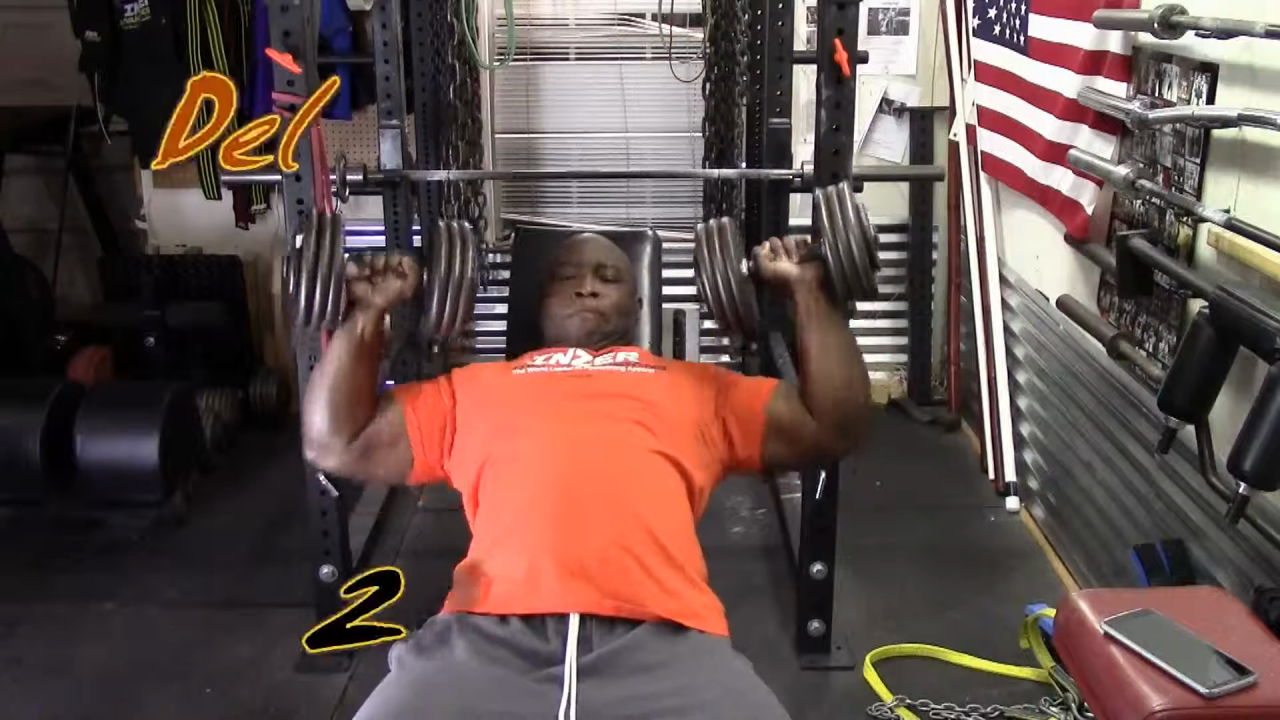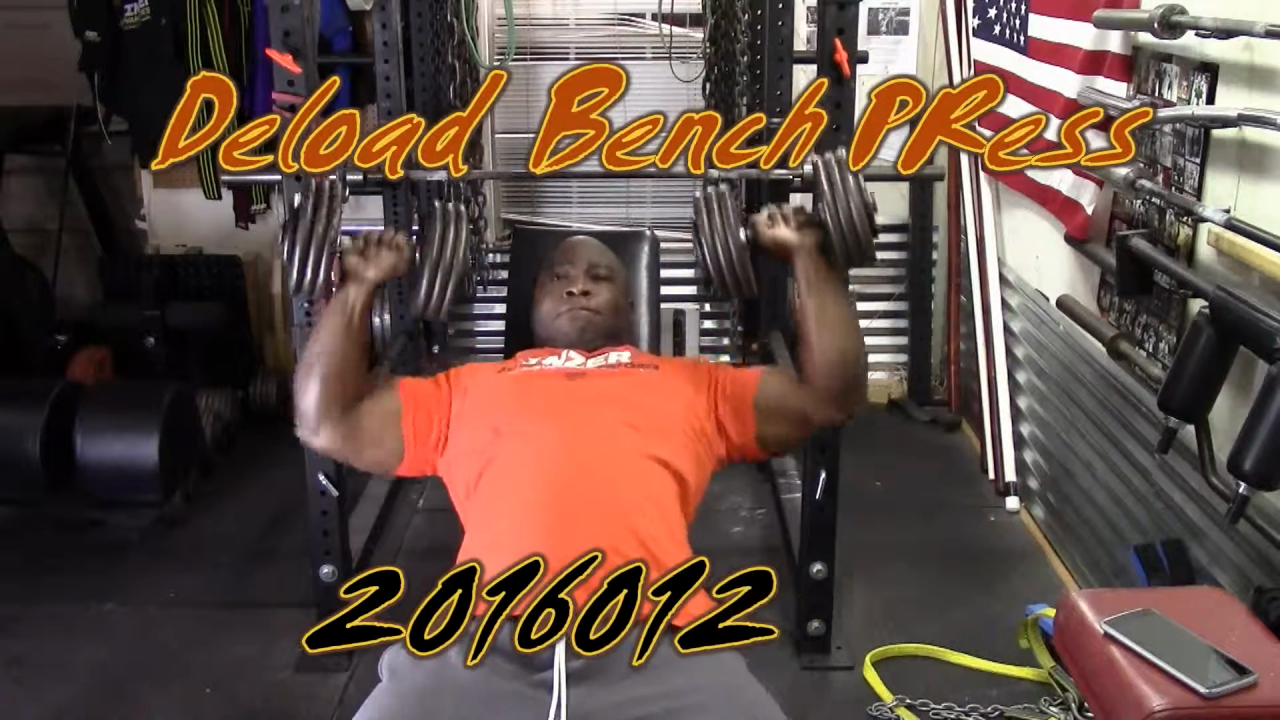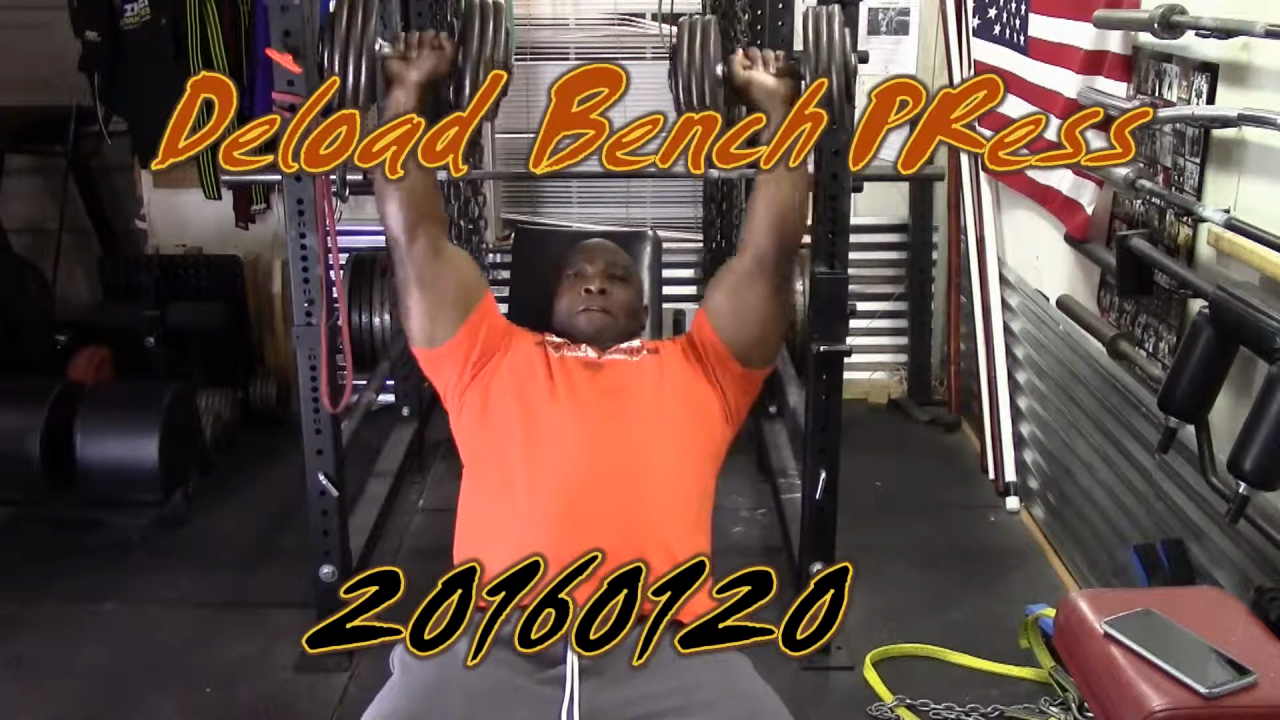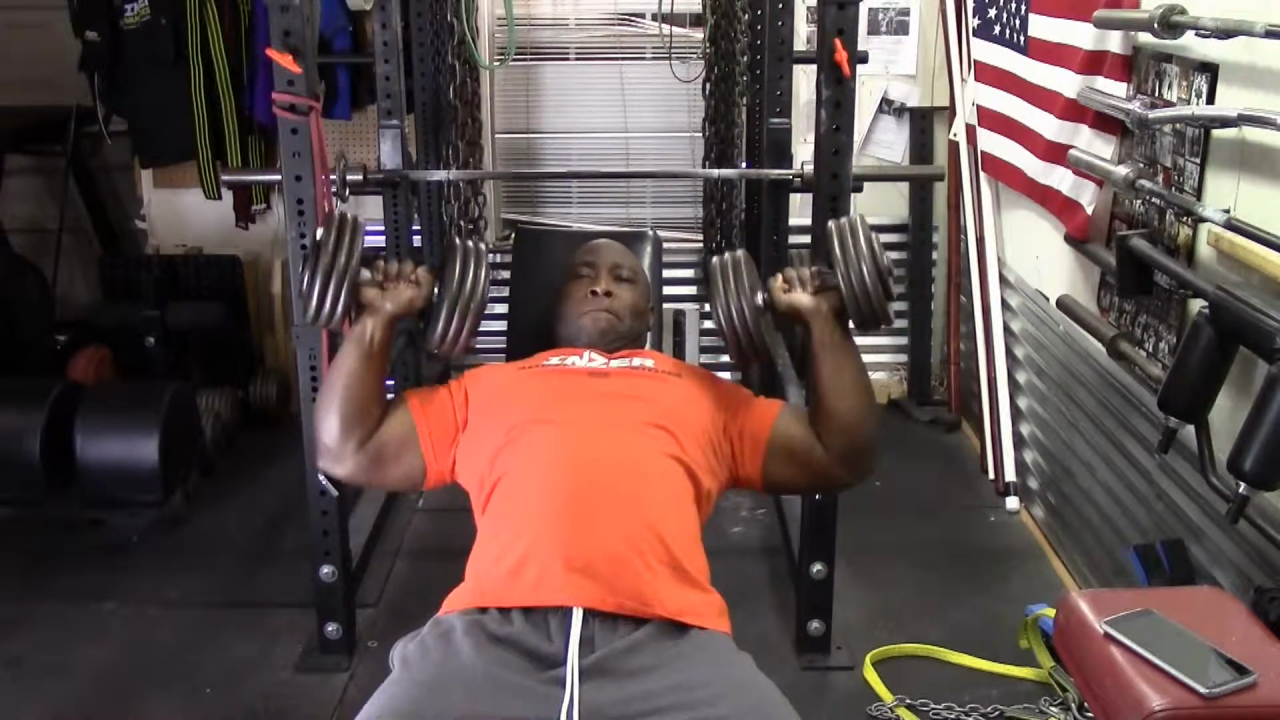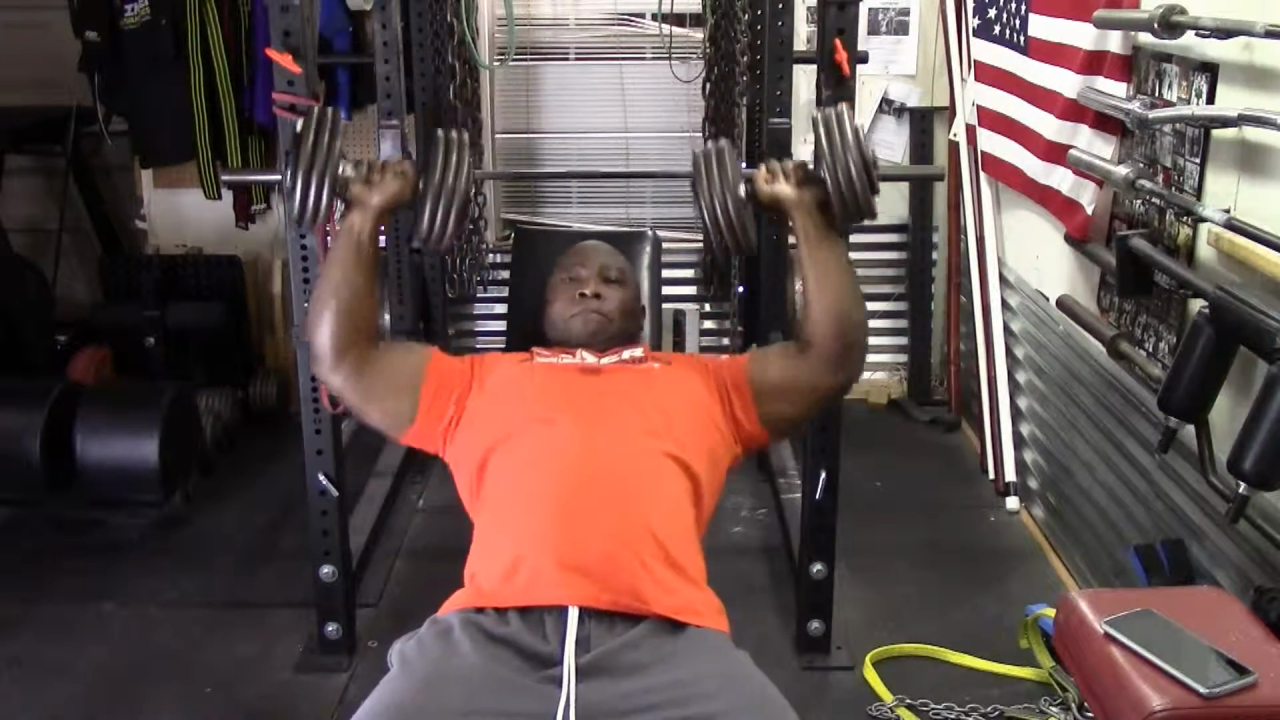
dt=1s
person 1, frame 1
left shoulder: (697, 389)
right shoulder: (473, 388)
left elbow: (834, 425)
right elbow: (335, 443)
left wrist: (808, 288)
right wrist: (366, 314)
left hip: (658, 638)
right hip: (492, 634)
person 1, frame 2
left shoulder: (691, 382)
right shoulder: (469, 387)
left elbow: (830, 397)
right elbow: (327, 424)
left wrist: (805, 257)
right wrist: (358, 287)
left hip: (654, 645)
right hip: (485, 642)
person 1, frame 3
left shoulder: (696, 374)
right shoulder: (494, 363)
left elbow: (767, 251)
right elbow: (417, 236)
left wrist: (776, 102)
right wrist: (407, 94)
left hip: (661, 641)
right hip: (493, 638)
person 1, frame 4
left shoulder: (703, 393)
right shoulder: (486, 388)
left elbow: (843, 458)
right elbow: (347, 451)
left wrist: (821, 316)
right wrist: (376, 316)
left hip: (664, 639)
right hip: (494, 631)
person 1, frame 5
left shoulder: (701, 385)
right shoulder: (479, 381)
left elbow: (831, 360)
right elbow: (341, 359)
left wrist: (805, 214)
right wrist: (364, 215)
left hip: (663, 638)
right hip: (491, 632)
